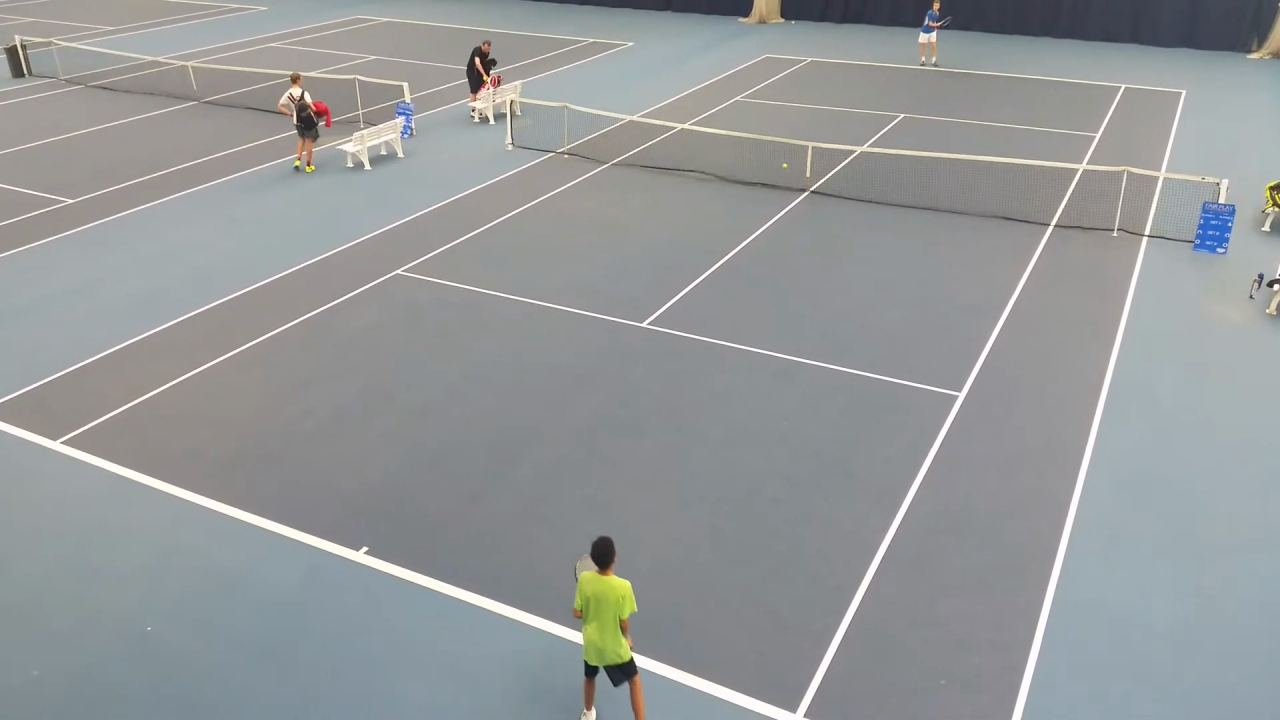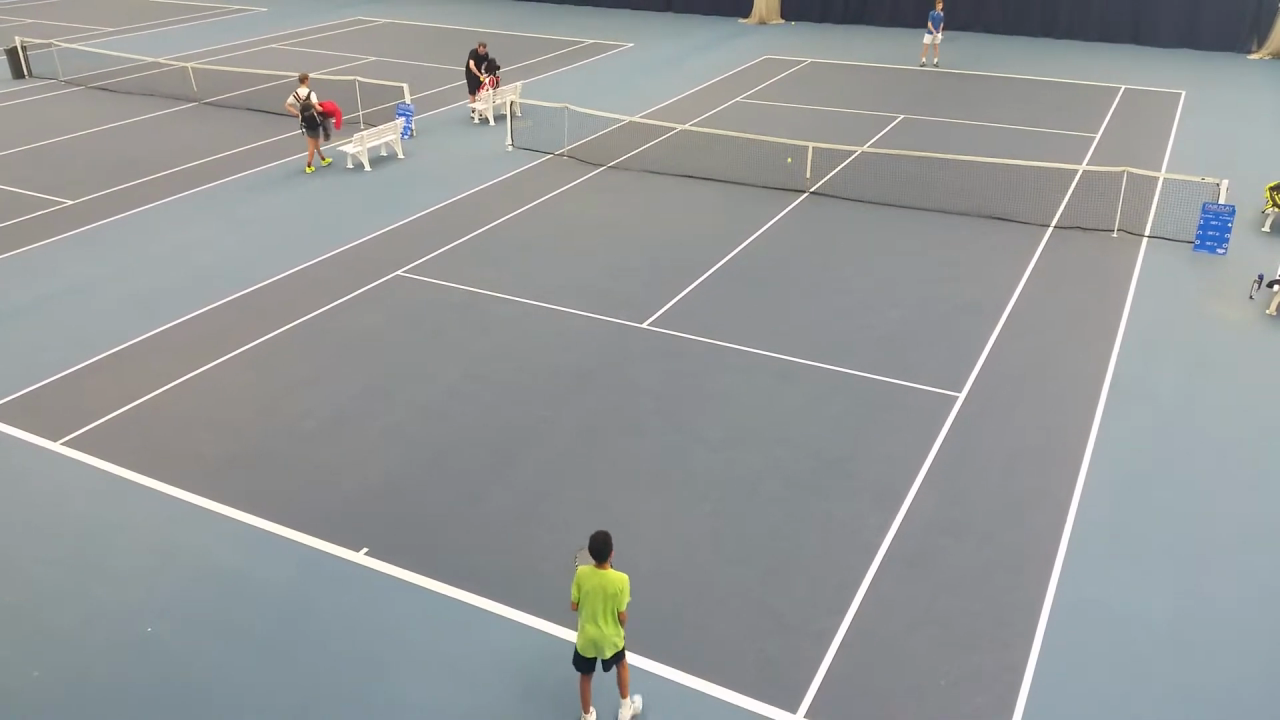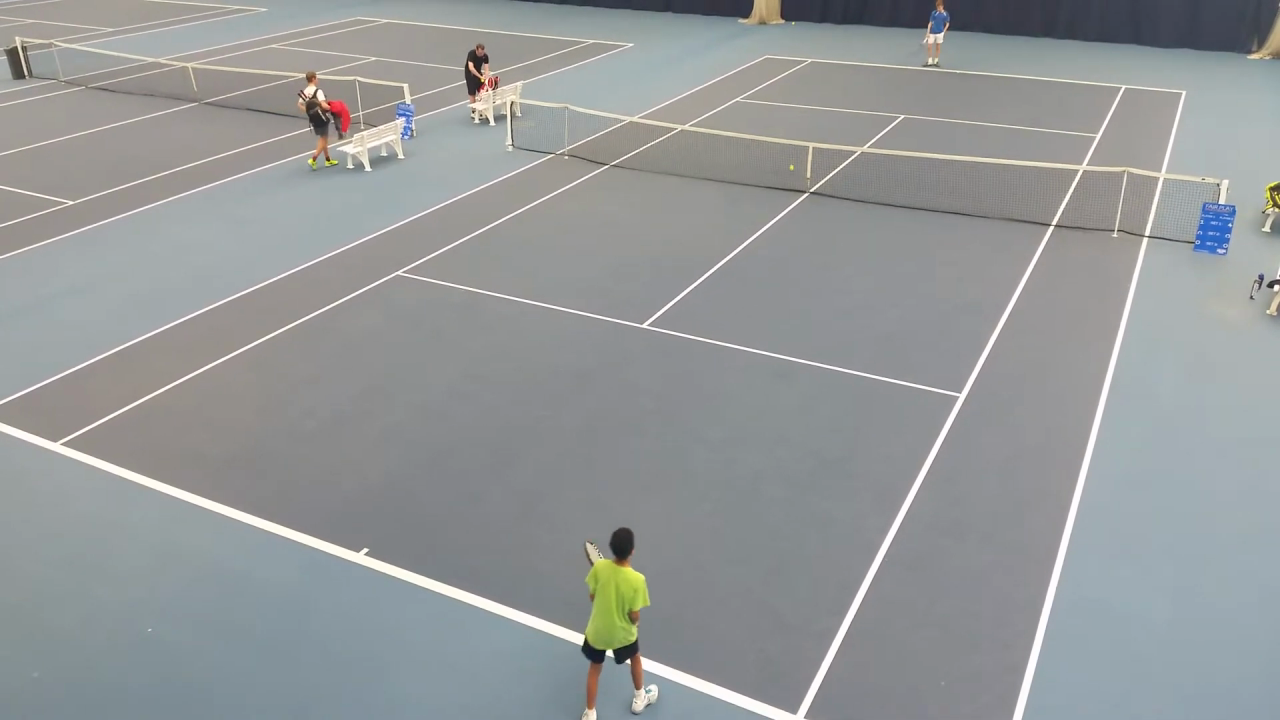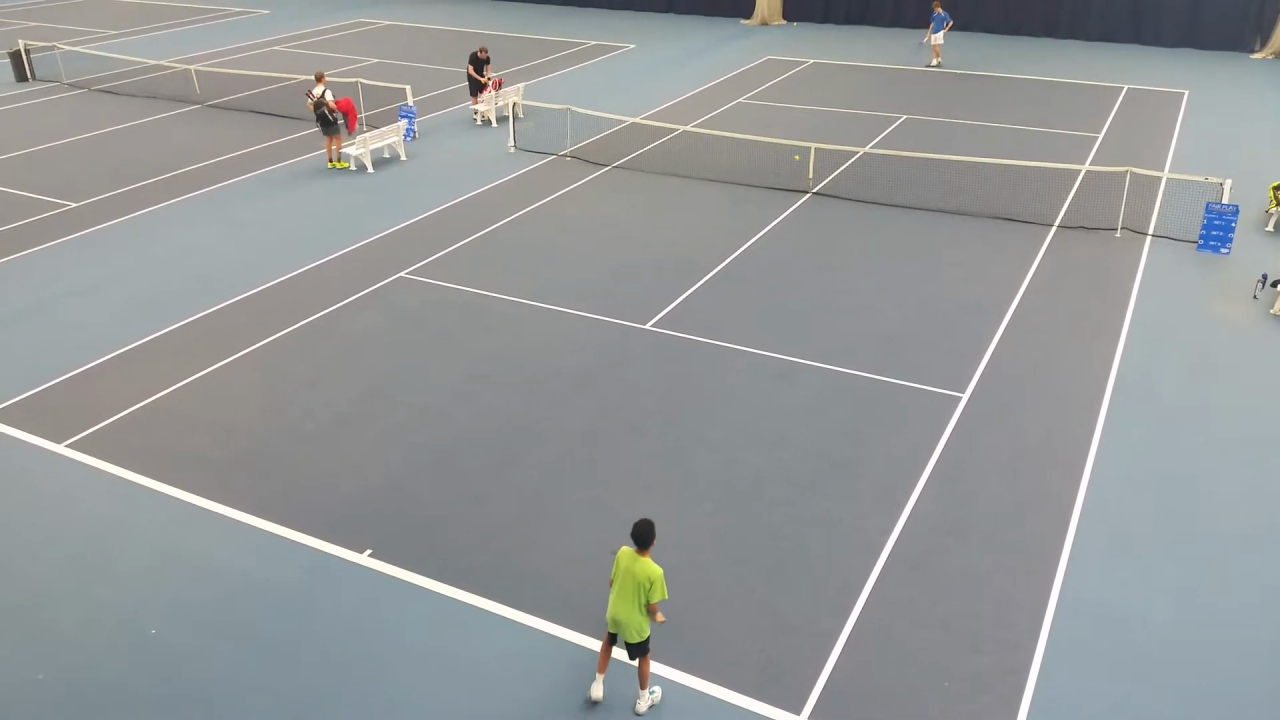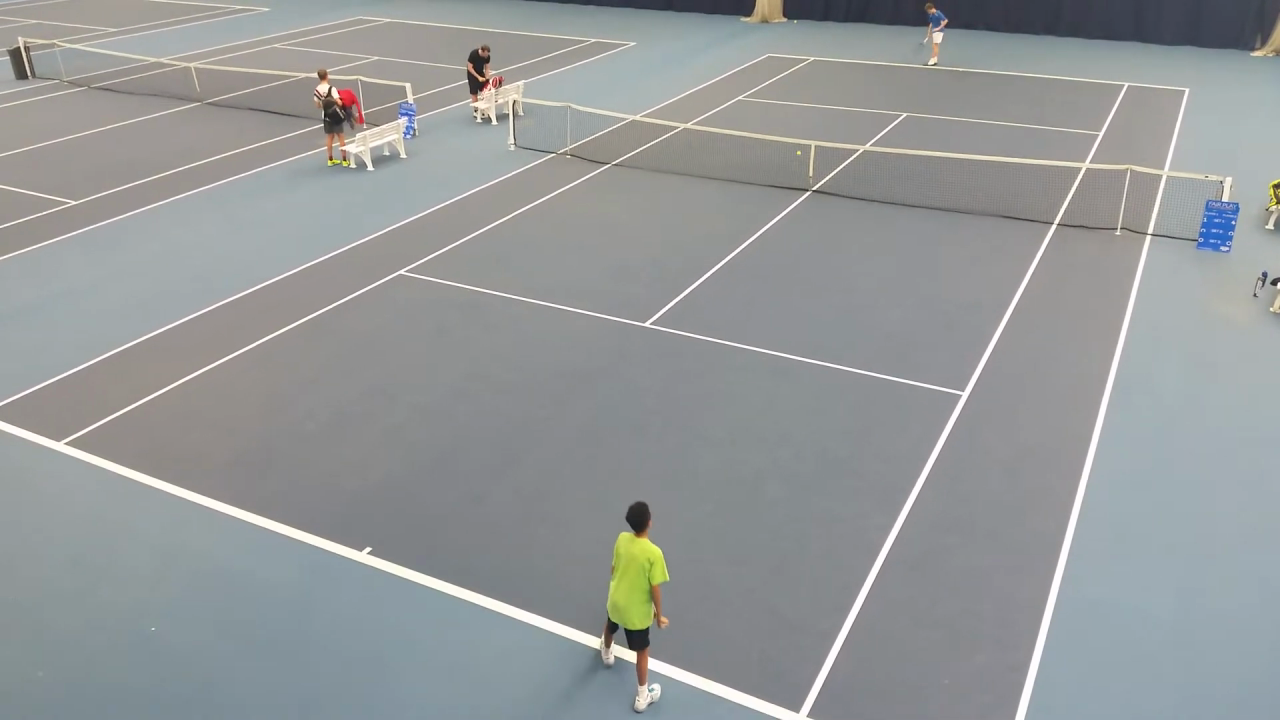
dt=0.3s
person 1, frame 1
left shoulder: (584, 579)
right shoulder: (623, 587)
left elbow: (577, 613)
right elbow: (624, 622)
right wrist: (626, 638)
left hip: (591, 643)
right hip: (614, 646)
left knee: (590, 677)
right knee: (635, 681)
person 1, frame 2
left shoulder: (581, 573)
right shoulder: (621, 580)
left elbow: (574, 606)
right elbow: (621, 615)
right wrist: (622, 630)
left hip: (586, 638)
right hip: (611, 638)
left knee: (585, 677)
right knee: (622, 664)
person 1, frame 3
left shoulder: (599, 566)
right shoulder: (636, 579)
left elbow: (592, 595)
right elbow: (634, 614)
right wrist: (633, 624)
left hip: (597, 629)
right hip: (622, 631)
left knee: (595, 668)
right knee: (635, 658)
right ankle: (639, 699)
person 1, frame 4
left shoulder: (622, 553)
right shoulder: (654, 572)
left elbow: (612, 583)
right elbow: (652, 607)
right wrist: (656, 616)
left hip: (614, 614)
right hip: (636, 623)
left knee: (608, 642)
right knee: (644, 657)
left ankle: (597, 685)
right ankle: (643, 700)
person 1, frame 5
left shoulder: (622, 539)
right shoulder: (654, 553)
left elbow: (613, 570)
right elbow: (655, 589)
right wrist: (659, 614)
left hip: (615, 601)
right hip: (637, 610)
left knee: (610, 627)
right knee: (642, 651)
left ankle: (607, 653)
right ankle: (642, 696)
